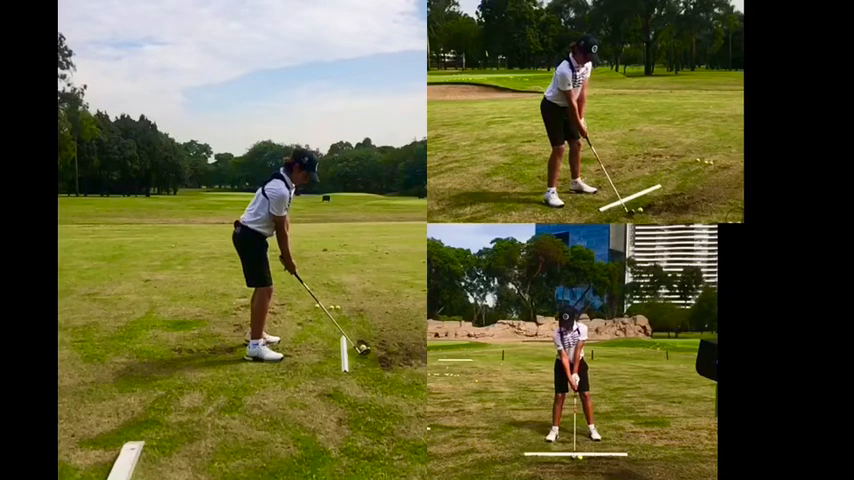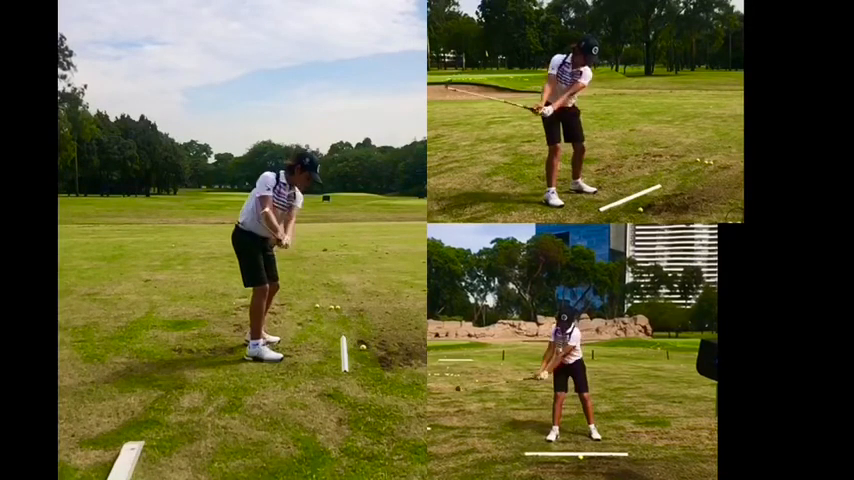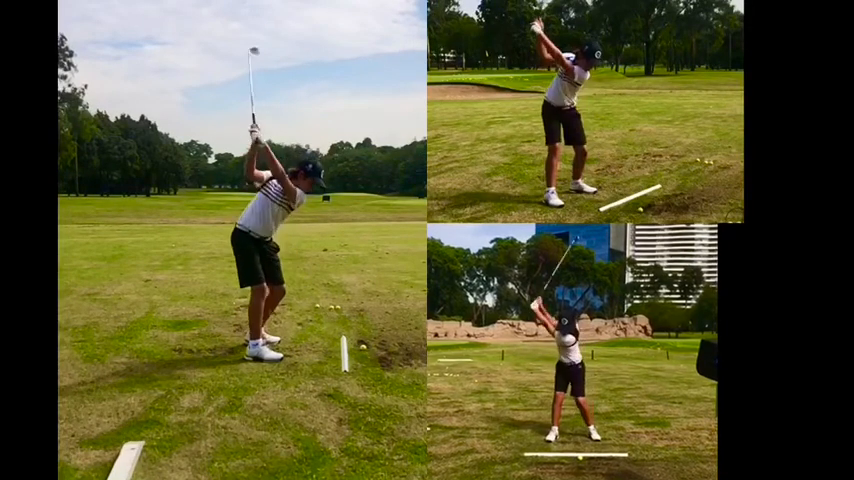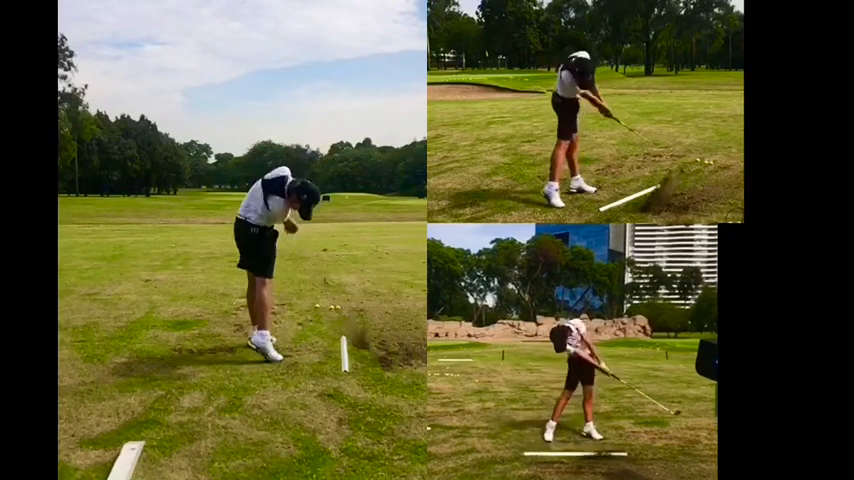
dt=0.4s
person 1, frame 1
left shoulder: (285, 183)
right shoulder: (280, 191)
left elbow: (285, 222)
right elbow: (280, 229)
left wrist: (287, 254)
right wrist: (288, 258)
left hip: (251, 236)
right hip: (250, 237)
left knee: (262, 287)
right knee: (265, 289)
left ankle: (256, 333)
right ankle: (255, 346)
person 1, frame 2
left shoulder: (297, 195)
right shoulder: (269, 179)
left elbow: (291, 219)
right elbow: (266, 211)
left wrist: (287, 237)
right wrist: (277, 233)
left hip: (264, 239)
right hip: (246, 237)
left knee: (272, 286)
right knee: (261, 288)
left ankle: (256, 332)
right ankle: (255, 346)
person 1, frame 3
left shoulder: (298, 196)
right shoulder: (271, 178)
left elbow: (282, 178)
right elbow: (250, 176)
right wrist: (254, 147)
left hip: (264, 242)
right hip: (244, 237)
left knee: (278, 290)
right knee: (260, 289)
left ankle: (257, 331)
right ankle: (255, 346)
person 1, frame 4
left shoulder: (285, 174)
right shoulder: (277, 205)
right elbow: (286, 224)
left wrist: (288, 221)
right wrist: (291, 224)
left hip: (243, 227)
right hip: (258, 233)
left knee: (254, 280)
right knee: (263, 282)
left ankle: (257, 331)
right ankle: (261, 335)
person 2, frame 1
left shoulder: (587, 65)
right shoulder: (565, 70)
left elbow: (583, 93)
right elbow: (571, 101)
left wrist: (582, 118)
right wrist: (579, 125)
left hip: (566, 108)
right hip: (552, 108)
left knee: (576, 144)
right knee: (559, 148)
left ankle: (576, 182)
right ankle: (551, 192)
person 2, frame 2
left shoulder: (587, 73)
right shoulder: (558, 60)
left elbow: (570, 93)
right elbow: (549, 84)
left wrist: (553, 107)
right wrist: (542, 103)
left hip: (569, 109)
right hip: (549, 108)
left knee: (580, 147)
right knee: (555, 147)
left ankle: (576, 182)
right ankle: (550, 192)
person 2, frame 3
left shoulder: (583, 74)
right shoulder: (569, 57)
right elbow: (545, 58)
right wrist: (539, 37)
left hip: (568, 111)
right hip: (550, 108)
left knee: (582, 150)
right knee: (555, 148)
left ankle: (576, 182)
right ankle: (550, 191)
person 2, frame 4
left shoulder: (583, 57)
right shoulder: (568, 77)
right elbow: (587, 95)
left wrist: (601, 101)
right wrist: (604, 108)
left hip: (568, 101)
right hip: (565, 102)
left knee: (573, 141)
right knee: (563, 142)
left ankle: (576, 181)
right ankle: (552, 187)
person 3, frame 1
left shoulder: (582, 328)
right shoulder: (557, 334)
left elbow: (578, 352)
right elbow: (564, 357)
left wrist: (575, 373)
right wrist: (569, 378)
left hip: (579, 364)
right hip: (562, 365)
left knee: (585, 395)
right knee: (559, 396)
left ankle: (592, 428)
right ankle: (555, 429)
person 3, frame 2
left shoulder: (575, 333)
right shoulder: (556, 330)
left elbow: (562, 355)
right elbow: (550, 351)
left wrist: (548, 371)
right wrist: (542, 369)
left hip: (576, 364)
right hip: (558, 365)
left knee: (584, 396)
right knee: (559, 397)
left ankle: (592, 428)
right ankle: (555, 429)
person 3, frame 3
left shoulder: (568, 338)
right shoulder: (567, 325)
left elbow: (550, 326)
right elbow: (553, 322)
left wrist: (536, 310)
right wrist: (540, 308)
left hip: (575, 367)
right hip: (562, 365)
left knee: (580, 400)
right knee: (558, 397)
left ankle: (591, 428)
right ankle: (554, 429)
person 3, frame 4
left shoulder: (577, 324)
right shoulder: (564, 344)
left elbow: (587, 342)
right elbow: (581, 356)
left wrist: (600, 361)
right wrist: (599, 366)
left hip: (588, 359)
right hip: (576, 361)
left knee: (588, 392)
right knee: (567, 393)
left ankle: (589, 426)
right ankle: (551, 425)
